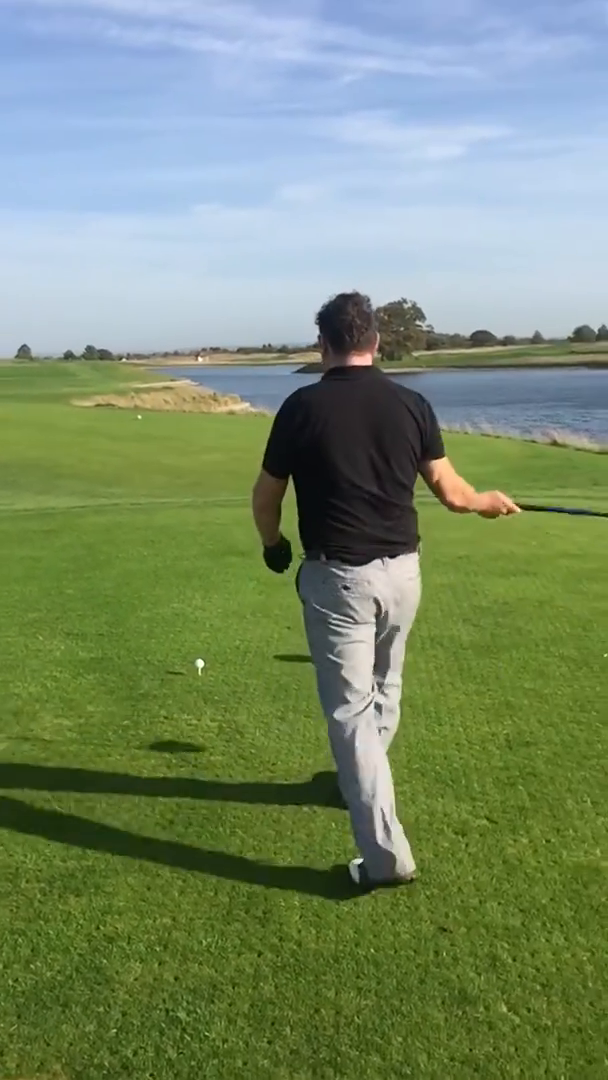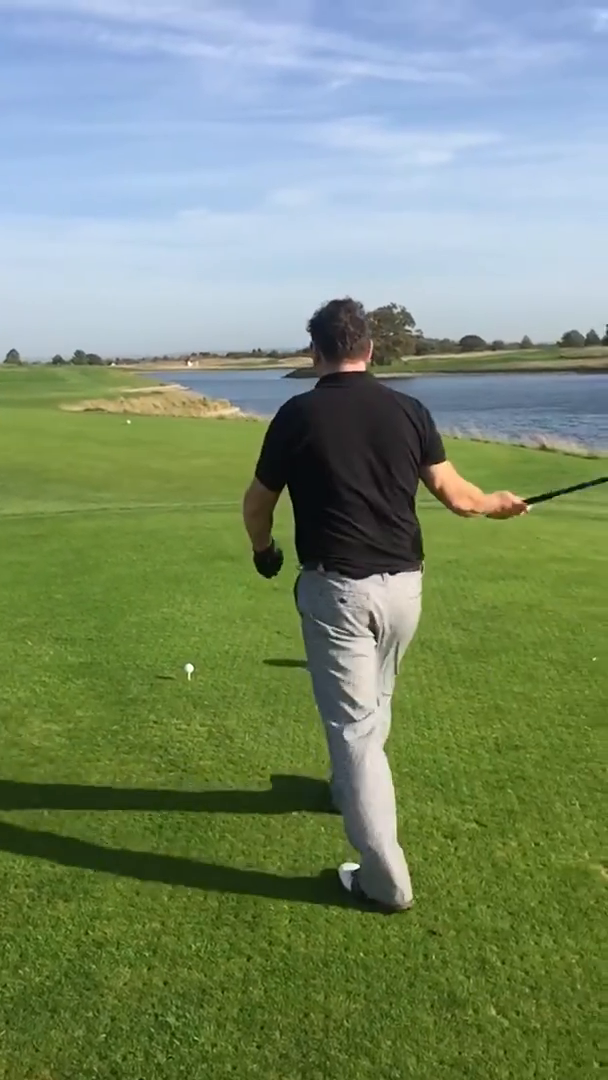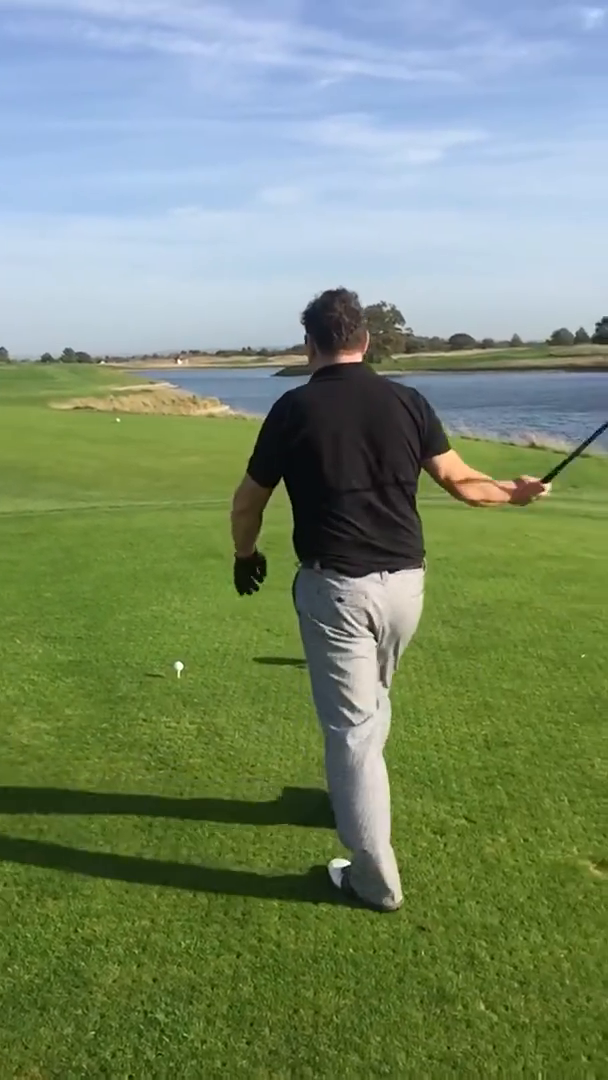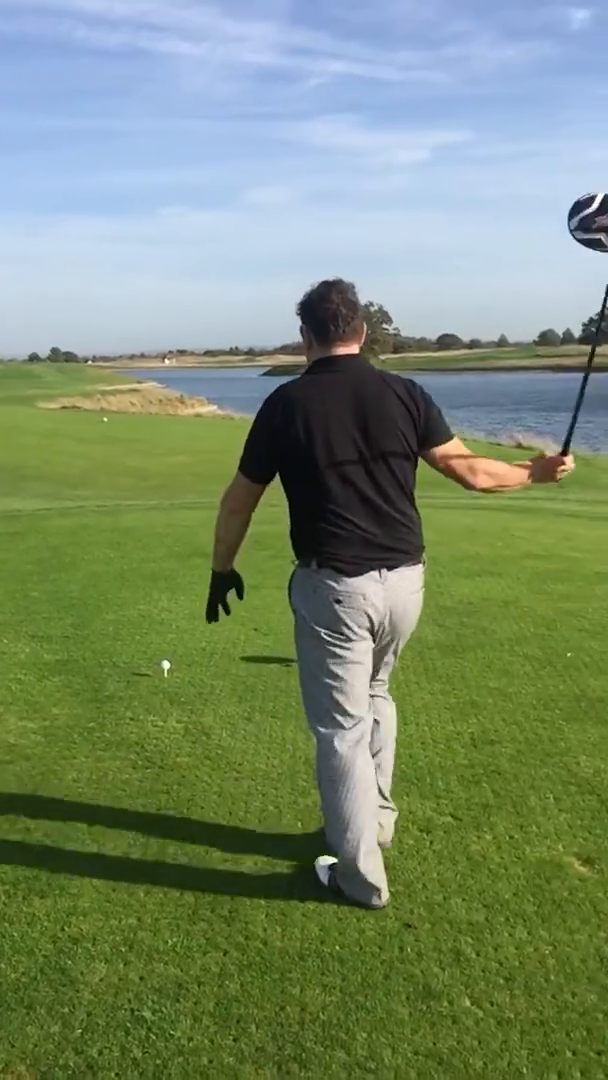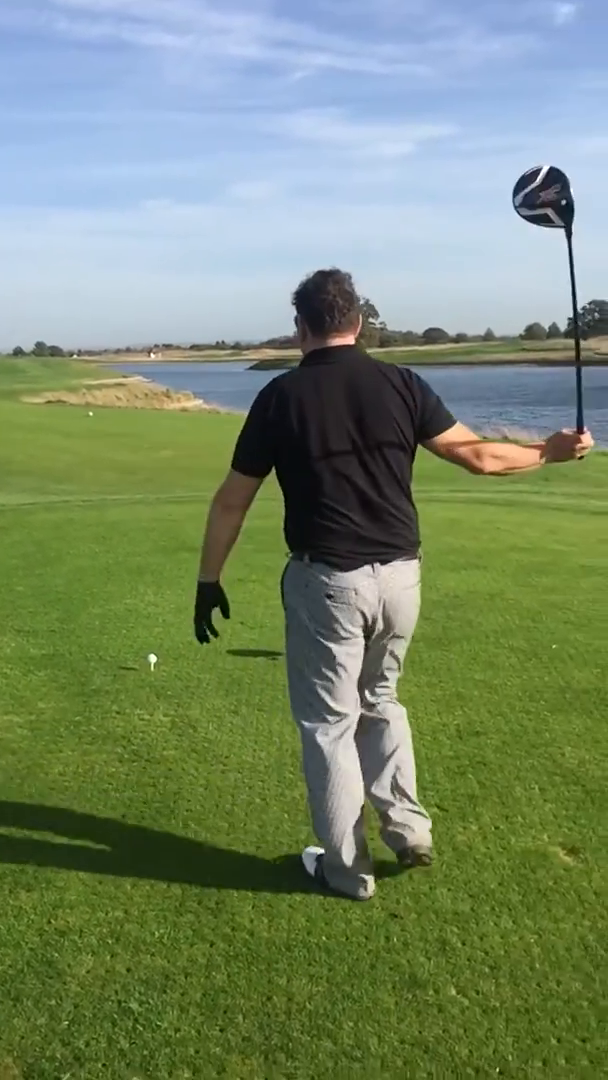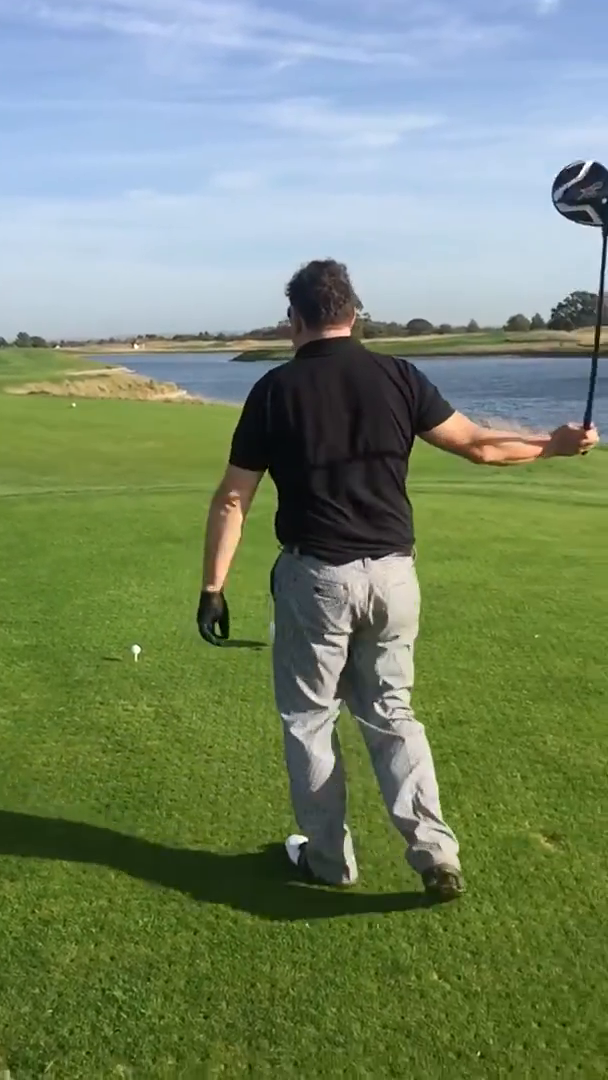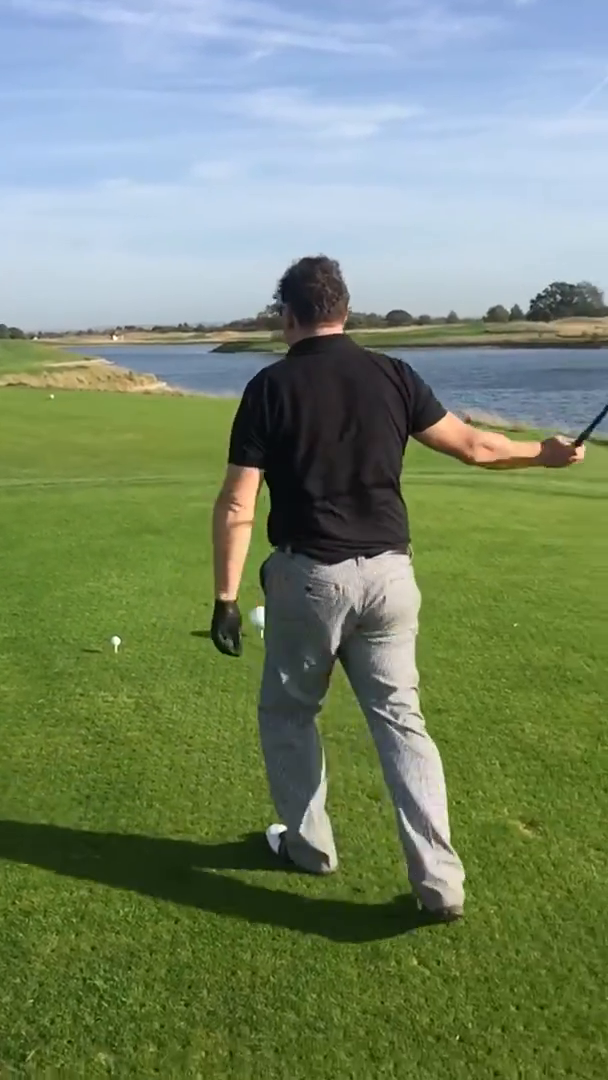
dt=0.1s
person 1, frame 1
left shoulder: (302, 406)
right shoulder: (412, 404)
left elbow: (265, 496)
right elbow: (450, 491)
left wrist: (273, 544)
right wrist: (496, 502)
left hip: (338, 576)
right hip: (402, 570)
left knee: (349, 709)
right knee: (382, 688)
left ankle: (386, 850)
right ankle: (363, 786)
person 1, frame 2
left shoulder: (297, 416)
right shoulder: (408, 410)
left elbow: (256, 505)
right elbow: (453, 494)
left wrist: (264, 551)
right wrist: (500, 505)
left hip: (336, 589)
right hip: (402, 583)
left knee: (351, 725)
right knee: (374, 702)
left ankle: (384, 876)
right ankle: (360, 802)
person 1, frame 3
left shoulder: (292, 410)
right shoulder: (408, 402)
left elbow: (246, 504)
right elbow: (462, 483)
left wrist: (244, 557)
right wrist: (514, 491)
left hip: (334, 587)
right hip: (404, 581)
left knee: (349, 727)
right knee: (372, 703)
left ankle: (375, 876)
right ankle: (358, 800)
person 1, frame 4
left shoulder: (286, 404)
right shoulder: (404, 394)
left elbow: (238, 503)
right elbow: (469, 469)
left wrist: (220, 572)
right wrist: (532, 472)
left hip: (332, 586)
right hip: (403, 579)
left knee: (341, 726)
right knee: (373, 698)
left ankle: (361, 874)
right ankle: (375, 816)
person 1, frame 5
left shoulder: (281, 396)
right shoulder: (402, 385)
left elbow: (232, 500)
right elbow: (475, 454)
left wrist: (208, 581)
right wrist: (546, 452)
left hip: (326, 580)
right hip: (398, 575)
left knee: (328, 721)
right knee: (381, 702)
left ankle: (345, 866)
right ankle: (407, 826)
person 1, frame 6
left shoulder: (276, 390)
right shoulder: (397, 376)
left elbow: (233, 499)
right elbow: (478, 443)
left wrist: (213, 588)
right wrist: (552, 445)
left hip: (316, 577)
right hip: (392, 571)
left knee: (308, 717)
right knee: (392, 711)
left ankle: (329, 855)
right ankle: (433, 847)
person 1, frame 7
left shoulder: (270, 388)
right shoulder: (392, 376)
left elbow: (236, 505)
right elbow: (471, 445)
left wrist: (227, 597)
right wrist: (542, 453)
left hip: (310, 574)
right hip: (389, 570)
left knee: (286, 713)
right knee: (400, 720)
left ankle: (309, 841)
right ankle: (437, 877)
